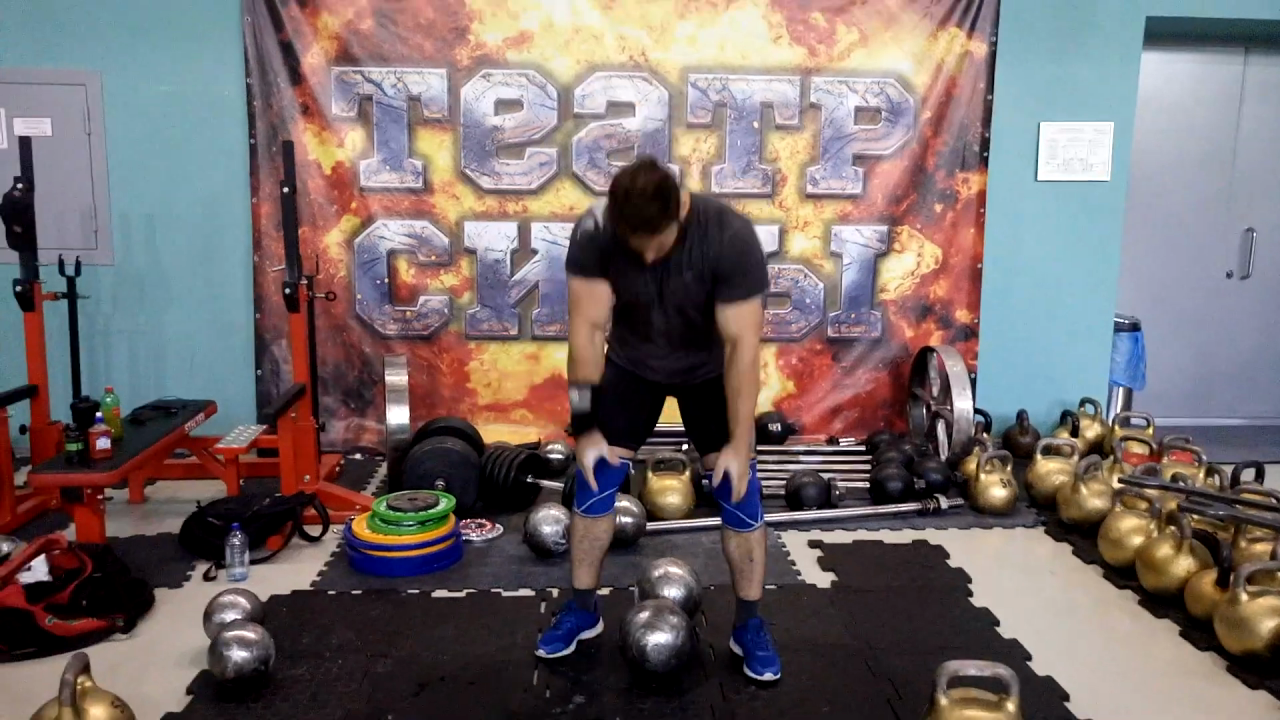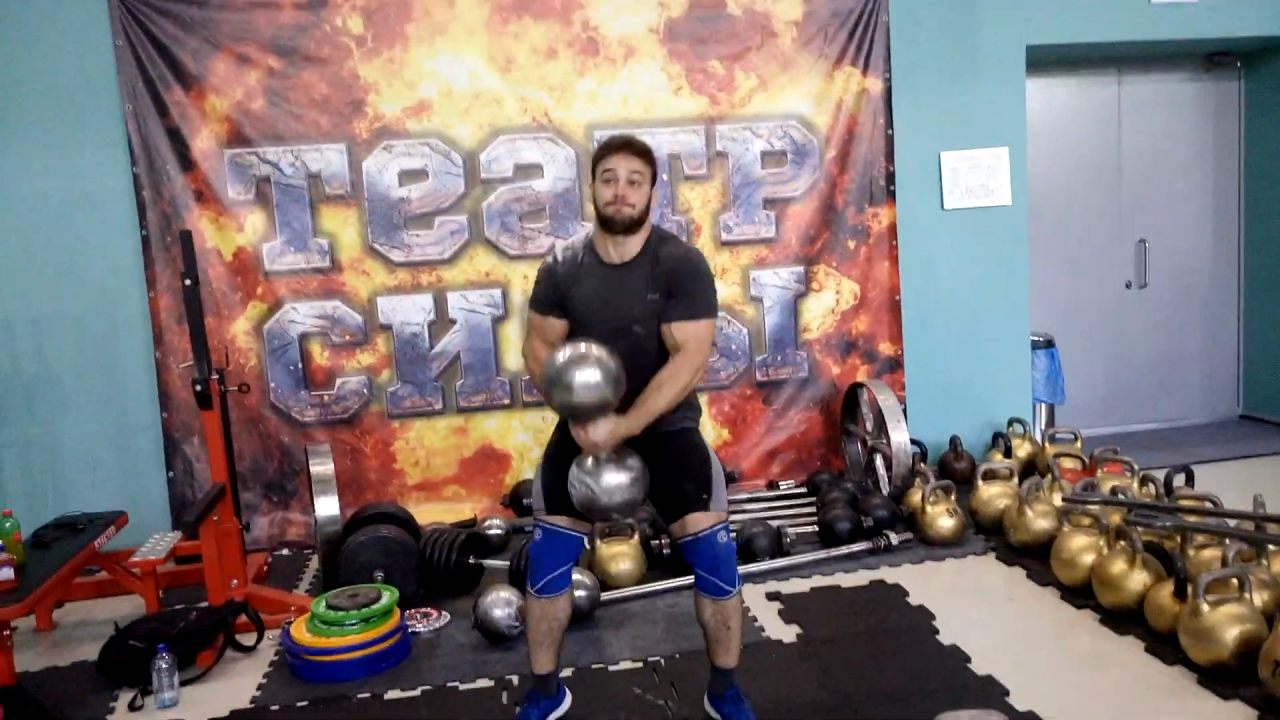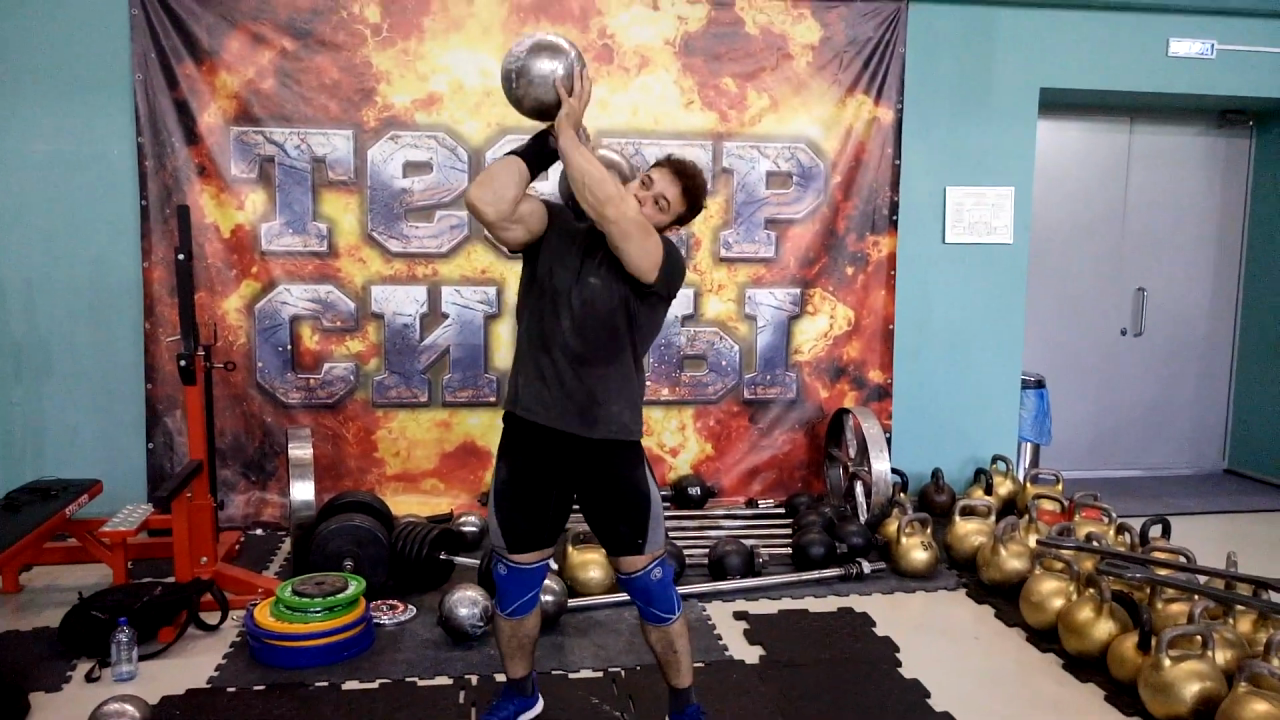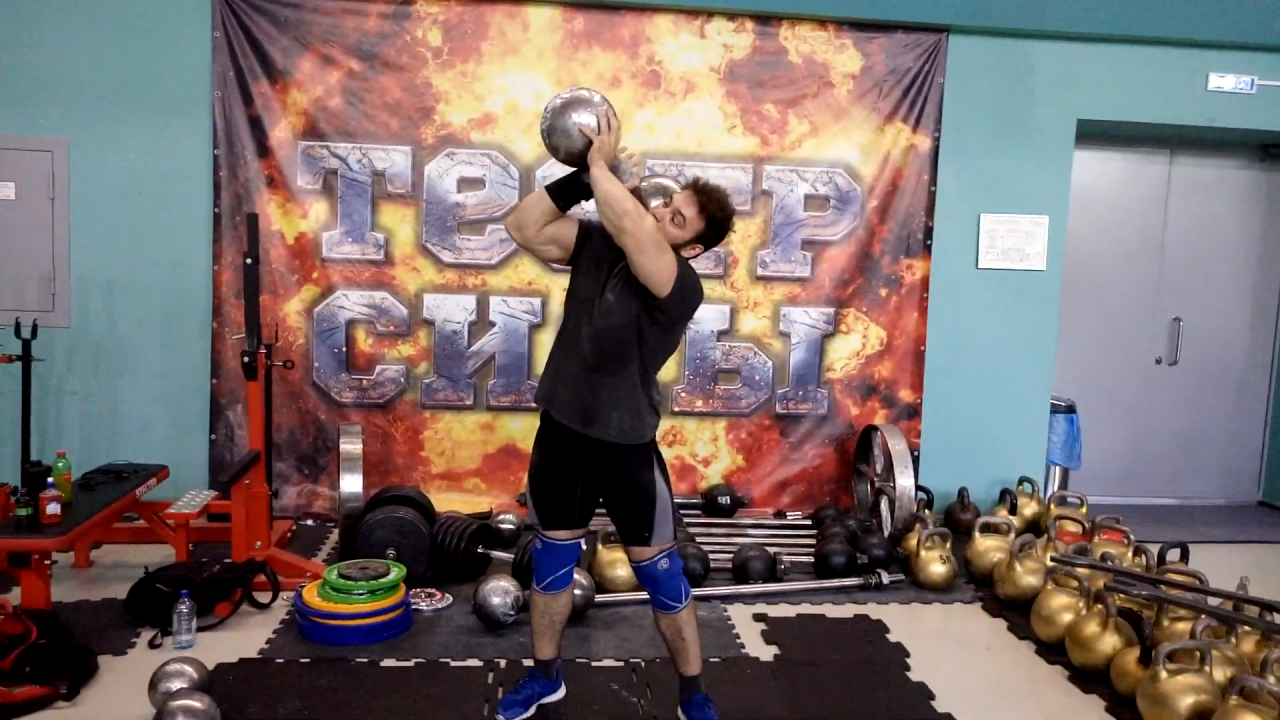
dt=1s
person 1, frame 1
left shoulder: (728, 236)
right shoulder: (595, 232)
left elbow: (741, 342)
right elbow: (588, 327)
left wrist: (741, 439)
right wrist: (584, 425)
left hip: (707, 367)
right hip: (632, 363)
left knee: (737, 490)
right knee: (596, 480)
left ankle: (749, 623)
right ankle: (581, 608)
person 1, frame 2
left shoulder: (681, 262)
right shoulder: (563, 266)
left elbow: (689, 359)
right elbow: (539, 345)
left wrist: (625, 428)
right wrist: (573, 414)
left hip: (665, 421)
right hip: (585, 412)
left knee: (712, 550)
right knee: (549, 555)
person 1, frame 3
left shoulder: (662, 263)
right shoulder: (552, 230)
left elbow: (616, 214)
right elbow: (487, 202)
left wrist: (568, 131)
right wrist: (543, 140)
left hip: (608, 444)
right hip: (531, 435)
left knee: (647, 582)
right knee: (516, 579)
person 1, frame 4
left shoulder: (681, 286)
right shoulder: (596, 245)
left elbow: (629, 227)
right elbow: (523, 226)
left wrist: (600, 161)
right wrist: (582, 176)
left hip: (625, 444)
right hip: (561, 431)
left knee: (658, 571)
right knee: (552, 559)
